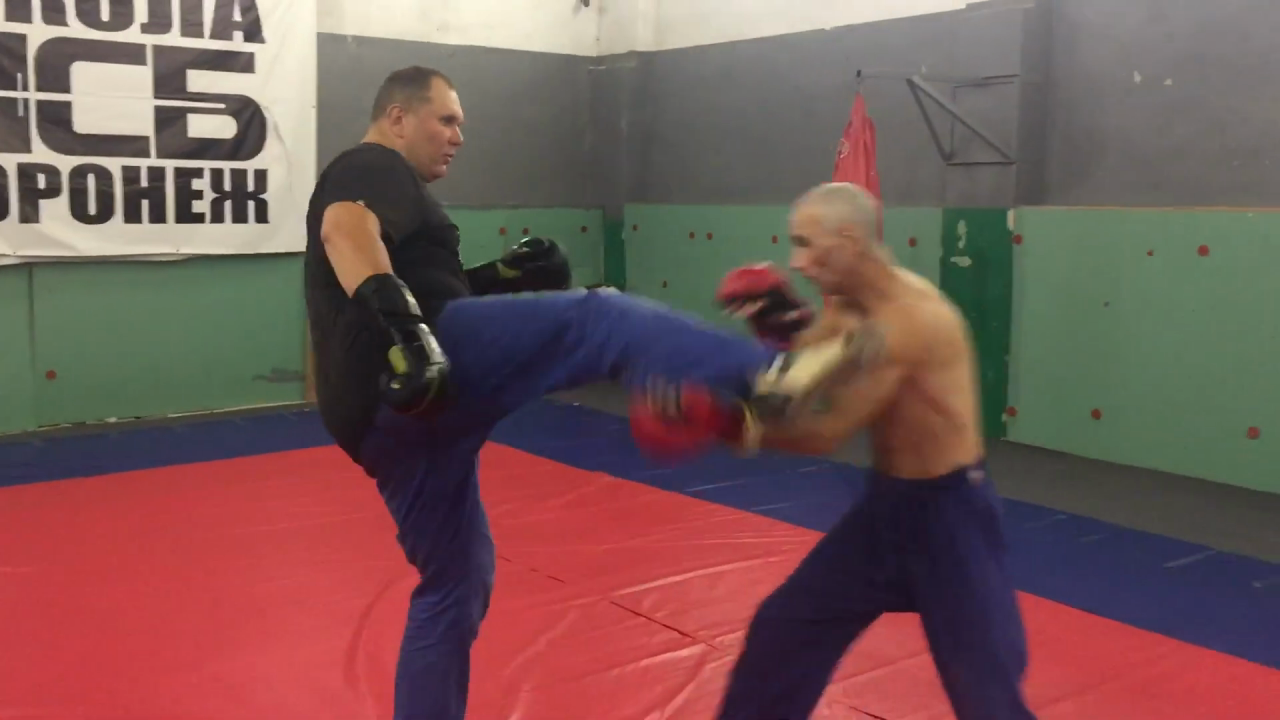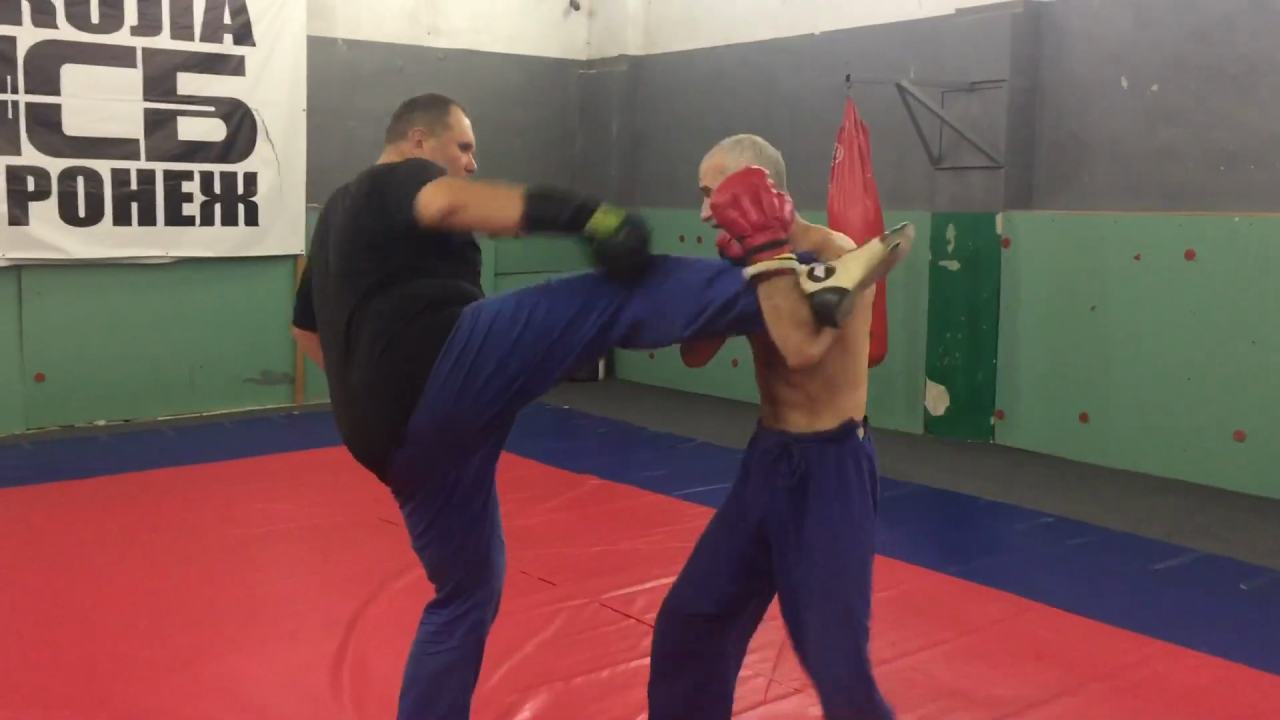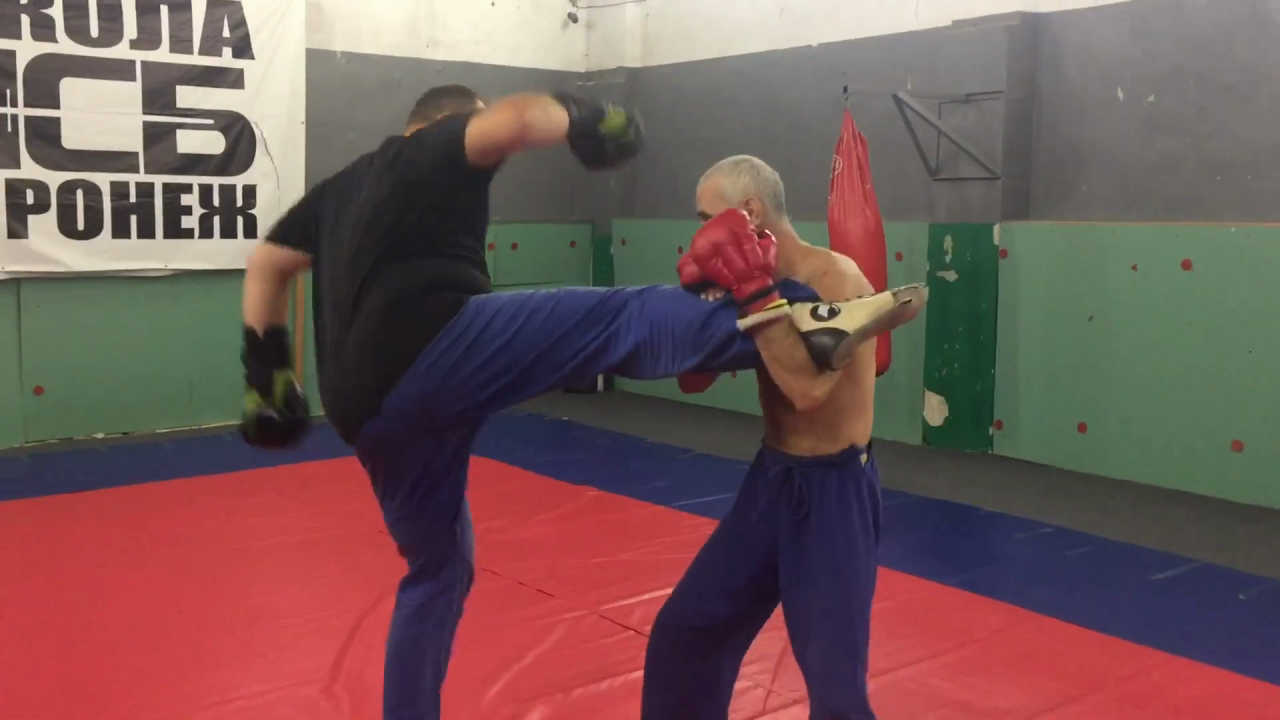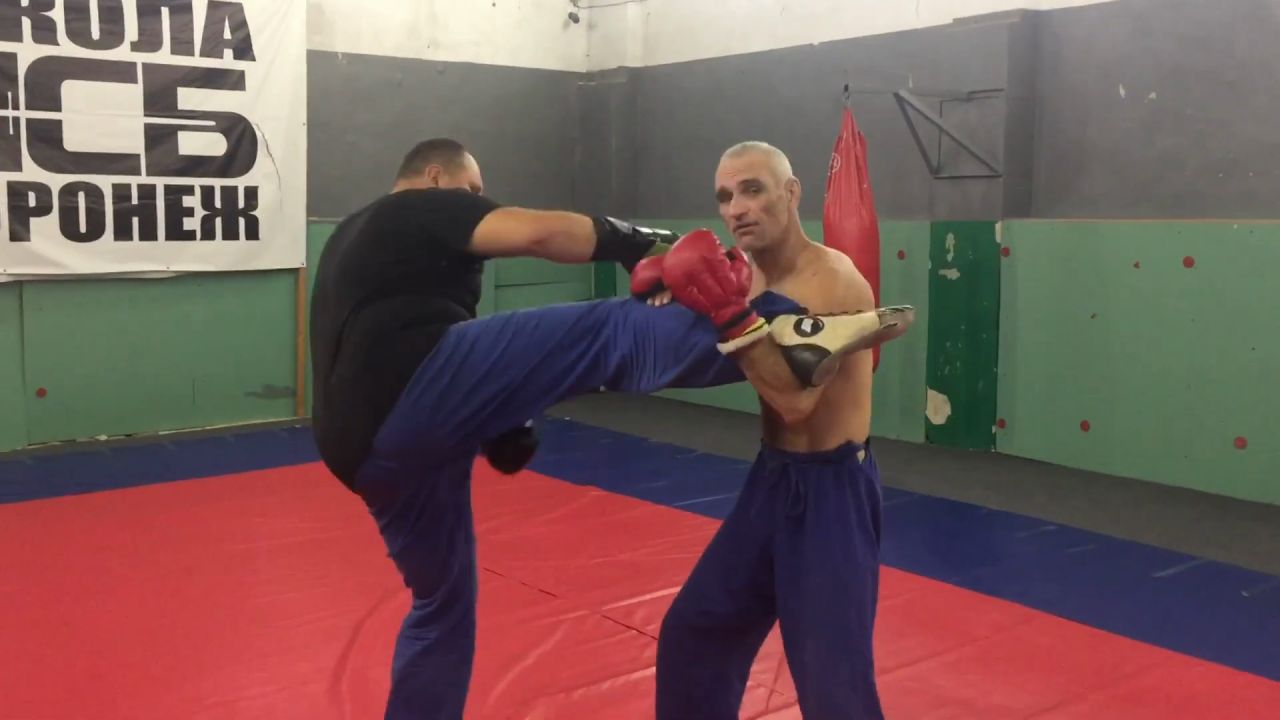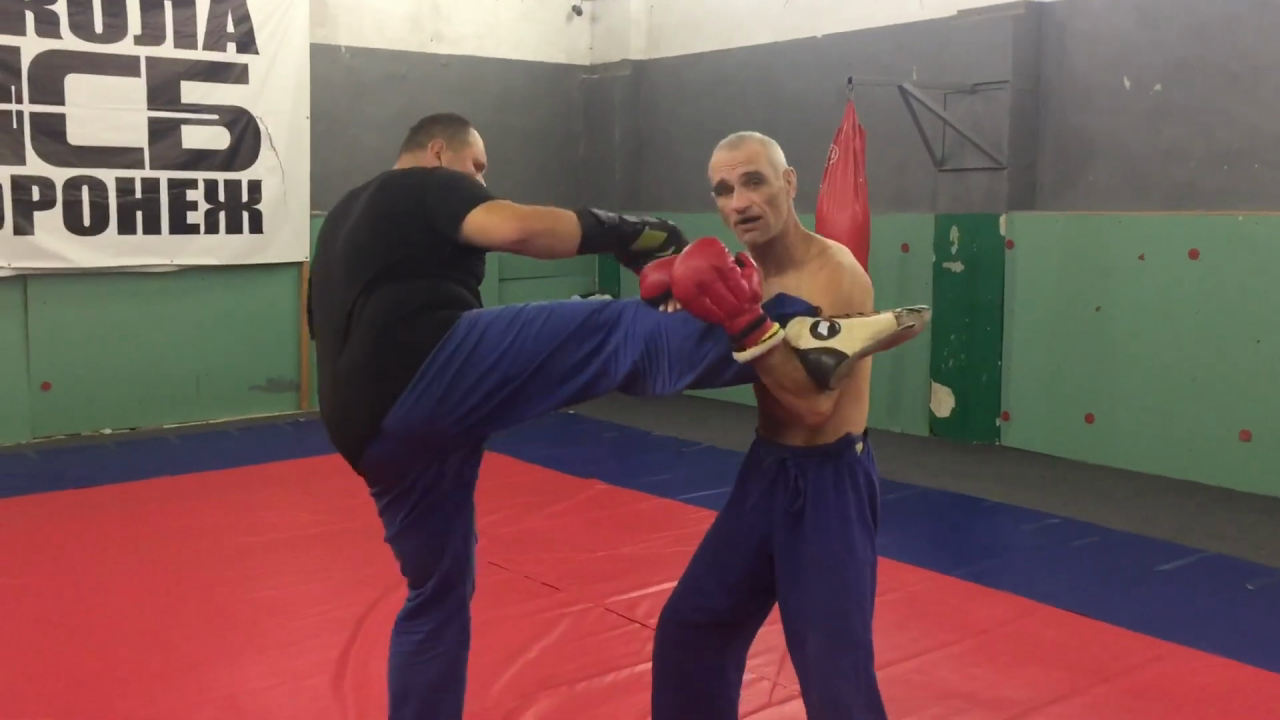
dt=0.3s
person 1, frame 1
left shoulder: (379, 180)
right shoulder: (367, 168)
right elbow: (347, 229)
left wrist: (506, 276)
right wrist: (404, 329)
left hip: (378, 415)
right hip: (414, 383)
left knee: (452, 583)
right knee: (603, 322)
right ankle: (765, 377)
person 1, frame 2
left shoulder: (346, 212)
right shoulder: (397, 180)
left elbow: (312, 329)
right elbow: (457, 204)
right wrist: (586, 215)
left hip: (396, 427)
right hip: (442, 367)
left knee: (467, 593)
right knee: (618, 292)
person 1, frame 3
left shoulder: (344, 189)
right shoulder: (432, 153)
left elbow: (266, 264)
right elbow: (514, 121)
left wrist: (266, 374)
right wrist: (584, 117)
left hip: (375, 402)
right hip: (435, 351)
left knee: (438, 571)
right knee: (620, 319)
right ankle: (790, 326)
person 1, frame 4
left shoulder: (355, 238)
right shoulder: (423, 209)
right elbow: (534, 230)
left wrist: (488, 425)
right wrist: (634, 240)
left hip: (369, 440)
right hip: (419, 385)
left knee: (443, 604)
right knee: (611, 333)
person 1, frame 5
left shoulder: (346, 218)
right shoulder: (425, 186)
right elbow: (516, 226)
right wrist: (627, 232)
left hip: (374, 422)
right hip: (430, 370)
left knee: (438, 594)
right knee: (621, 334)
person 2, frame 1
left shoulder: (914, 319)
right shoulder: (845, 306)
left elbow: (829, 431)
right wrist: (777, 328)
left hip: (950, 514)
right hip: (887, 504)
right knee: (783, 628)
person 2, frame 2
left shoulder: (833, 253)
right shoulder: (752, 258)
left elbow: (804, 349)
right elbow: (696, 355)
left wrist: (766, 253)
left hip: (830, 468)
right hip: (767, 460)
left knee: (833, 660)
right knee: (691, 616)
person 2, frame 3
left shoulder: (837, 279)
left elbow: (808, 389)
right elbow: (693, 379)
right wrist: (708, 306)
left hip: (833, 491)
right hip: (770, 480)
right knee: (685, 631)
person 2, frame 4
left shoulder: (833, 281)
right shoulder: (747, 277)
left elbow: (795, 400)
left wrist: (733, 313)
right wrist: (675, 306)
left hip: (831, 489)
right hip: (772, 479)
right knee: (694, 630)
person 2, frame 5
left shoulder: (836, 274)
right shoulder: (745, 272)
left elbow: (814, 402)
left wrist: (747, 323)
right wrist: (681, 310)
left hip: (828, 483)
right hip: (764, 472)
left knee: (835, 673)
right knee: (690, 627)
